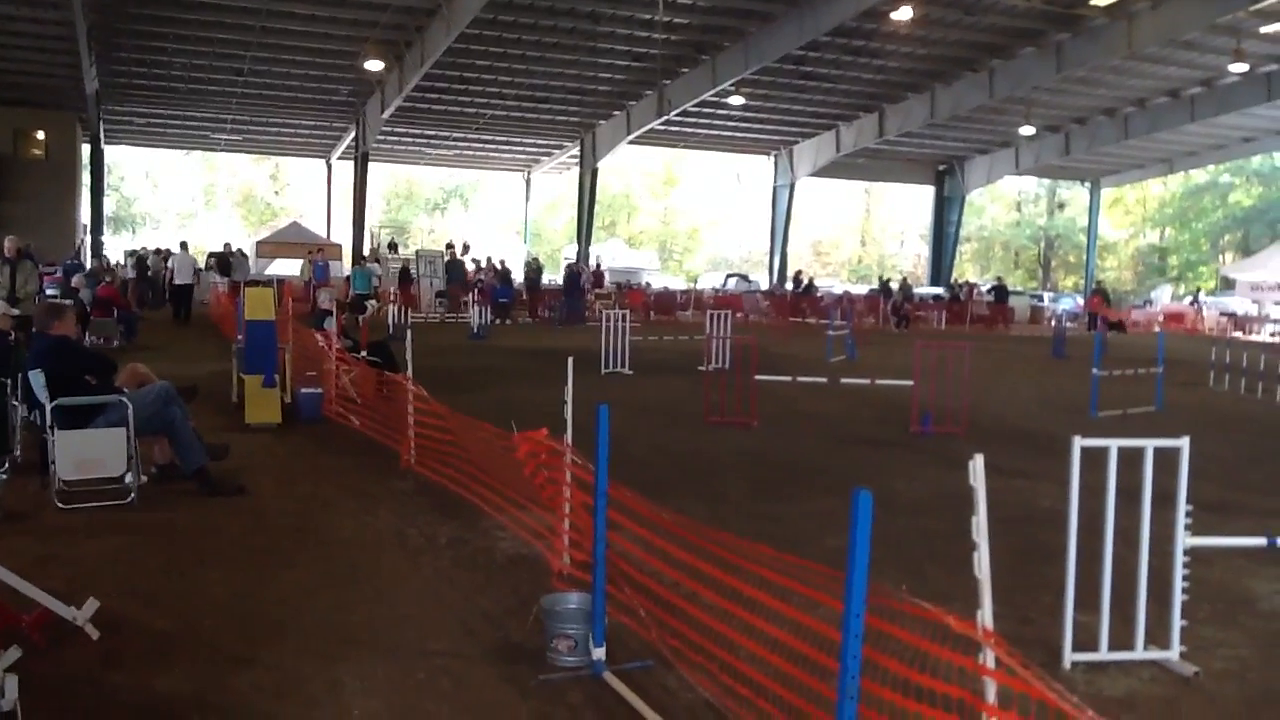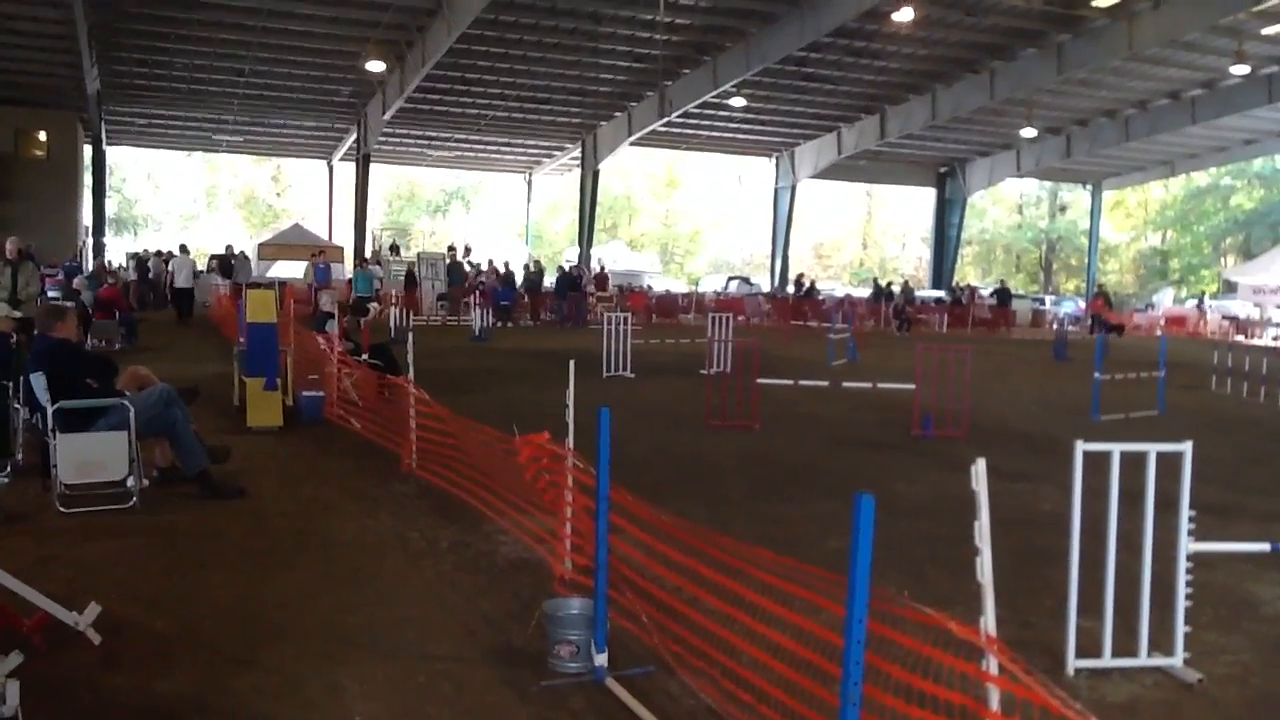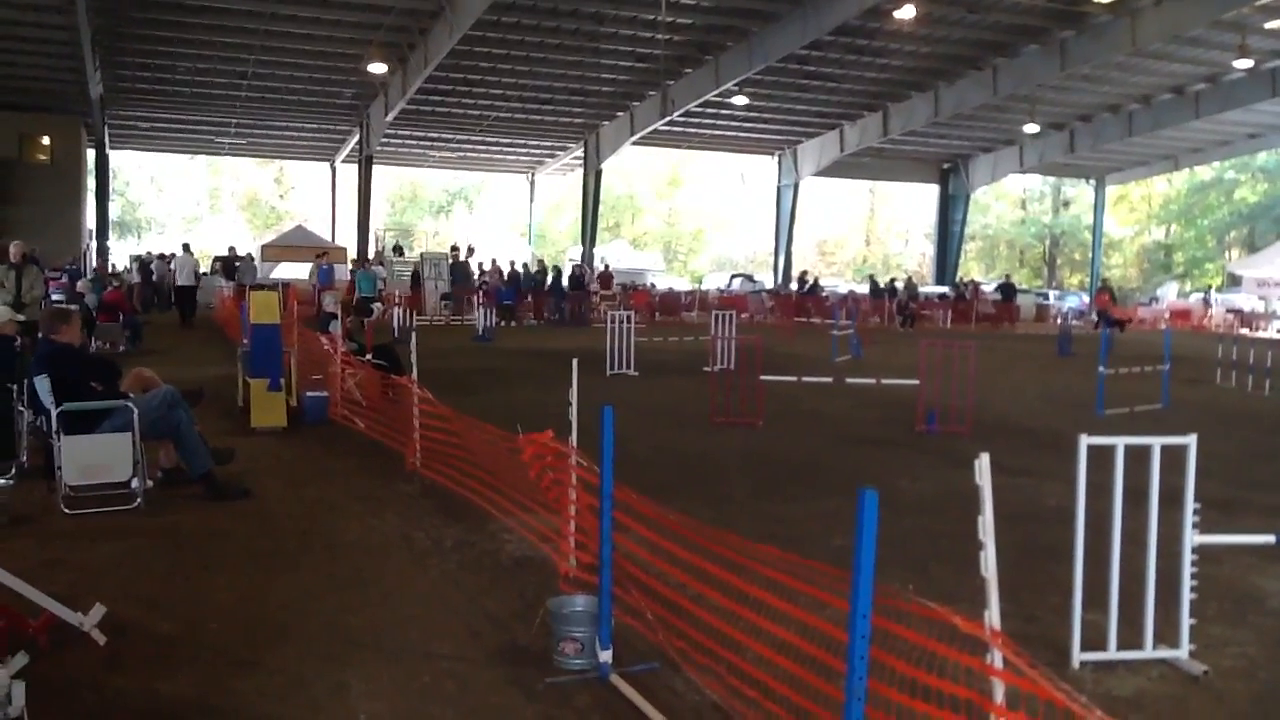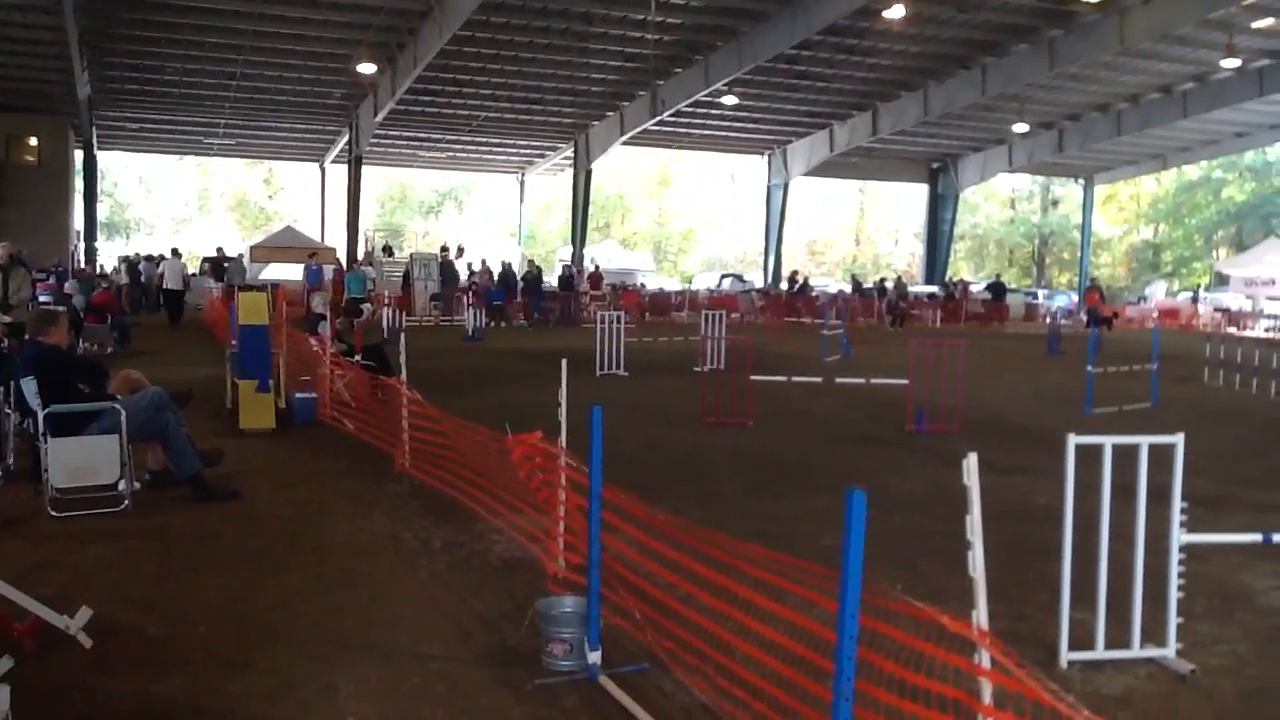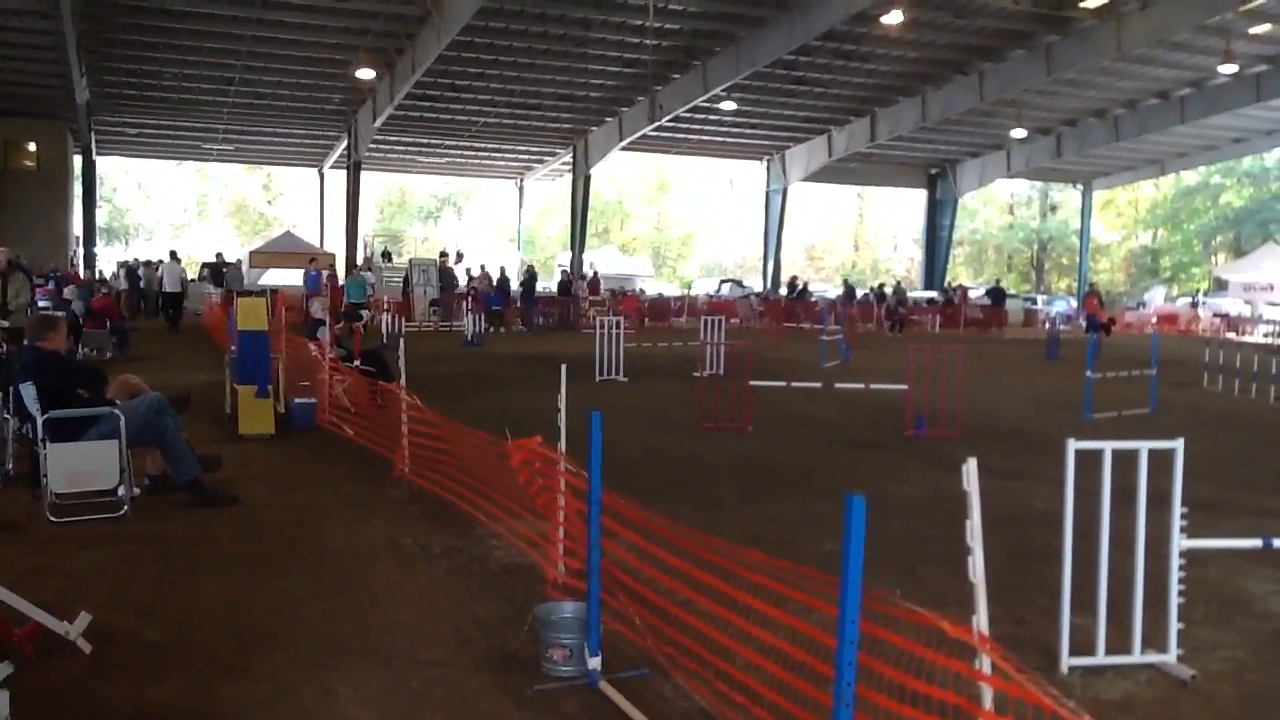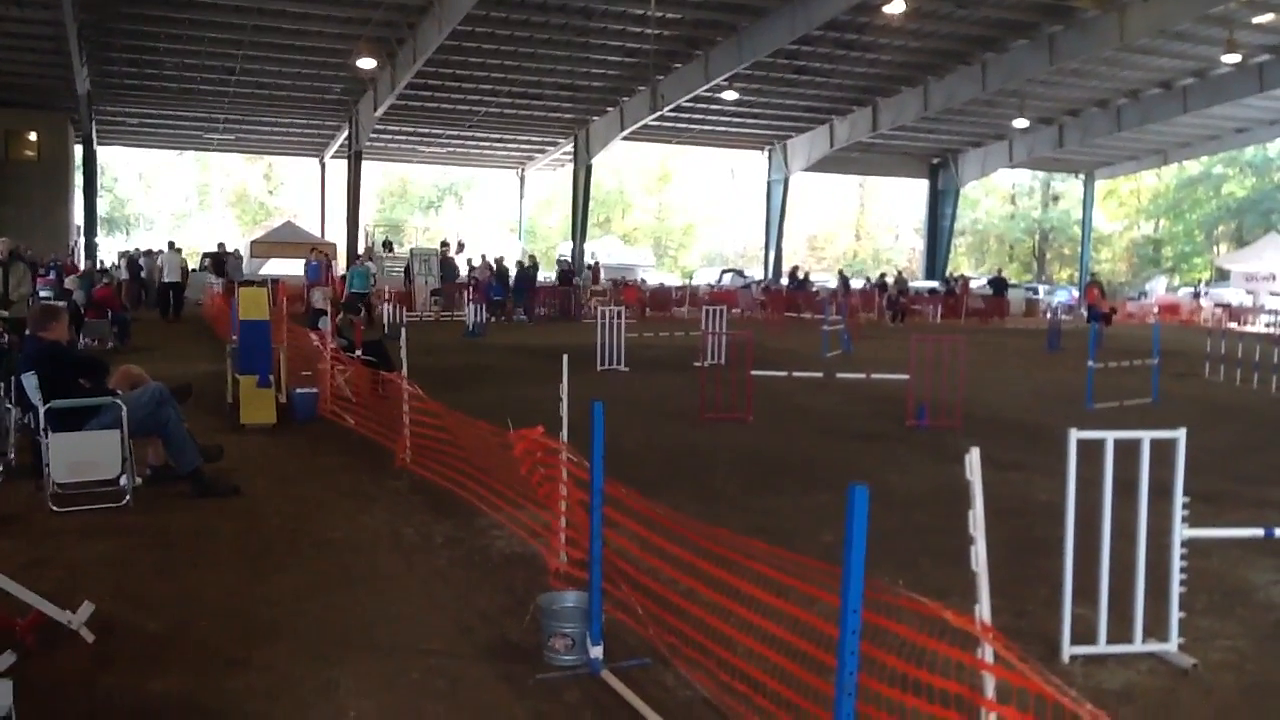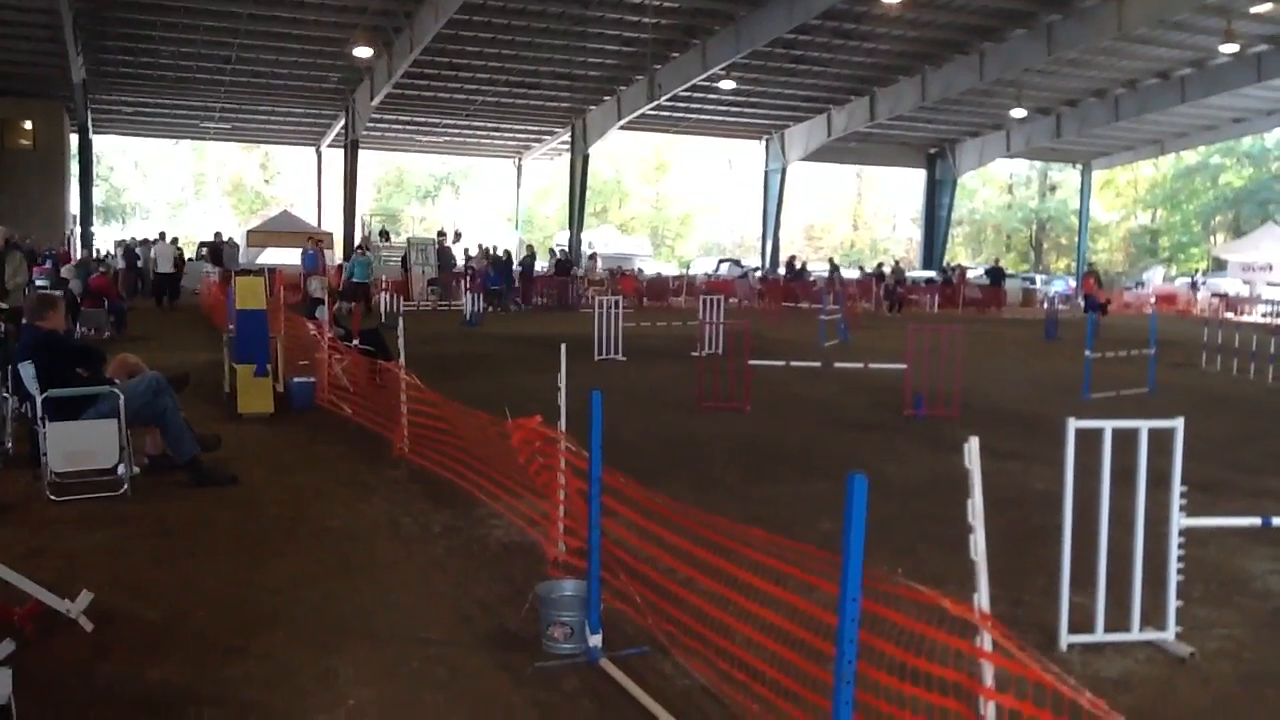
dt=0.2s
person 1, frame 1
left shoulder: (39, 347)
right shoulder: (59, 345)
right elbow: (107, 367)
left hip: (80, 419)
right hip: (93, 420)
left knee: (171, 413)
right knee: (165, 391)
left ankle: (203, 477)
right ankle: (198, 448)
person 1, frame 2
left shoulder: (41, 350)
right shoulder: (59, 348)
right elbow: (108, 369)
left hip: (81, 422)
right hip: (94, 423)
left knee: (171, 415)
right knee: (166, 393)
left ankle: (204, 479)
right ankle: (200, 455)
person 1, frame 3
left shoulder: (45, 353)
right shoulder: (62, 353)
right elbow: (112, 372)
left hip: (86, 424)
right hip: (98, 426)
left knee: (175, 416)
right knee: (170, 395)
left ankle: (209, 480)
right ankle: (204, 453)
person 1, frame 4
left shoulder: (32, 355)
right shoulder: (49, 355)
right elbow: (98, 373)
left hip: (74, 426)
right hip: (85, 427)
left knee: (163, 418)
right knee: (157, 397)
left ankle: (193, 480)
person 1, frame 5
left shoulder: (31, 360)
right shoulder: (48, 361)
right elbow: (97, 379)
left hip: (72, 431)
right hip: (84, 432)
left knee: (162, 422)
right knee: (156, 402)
person 1, frame 6
left shoulder: (33, 350)
right shoulder: (50, 351)
right elbow: (99, 369)
left hip: (73, 421)
right hip: (86, 422)
left knee: (163, 413)
right knee: (158, 392)
person 1, frame 7
left shoulder: (30, 339)
right shoulder: (47, 340)
right elbow: (96, 358)
left hip: (69, 410)
right hip: (83, 411)
left knee: (159, 401)
right knee: (155, 382)
